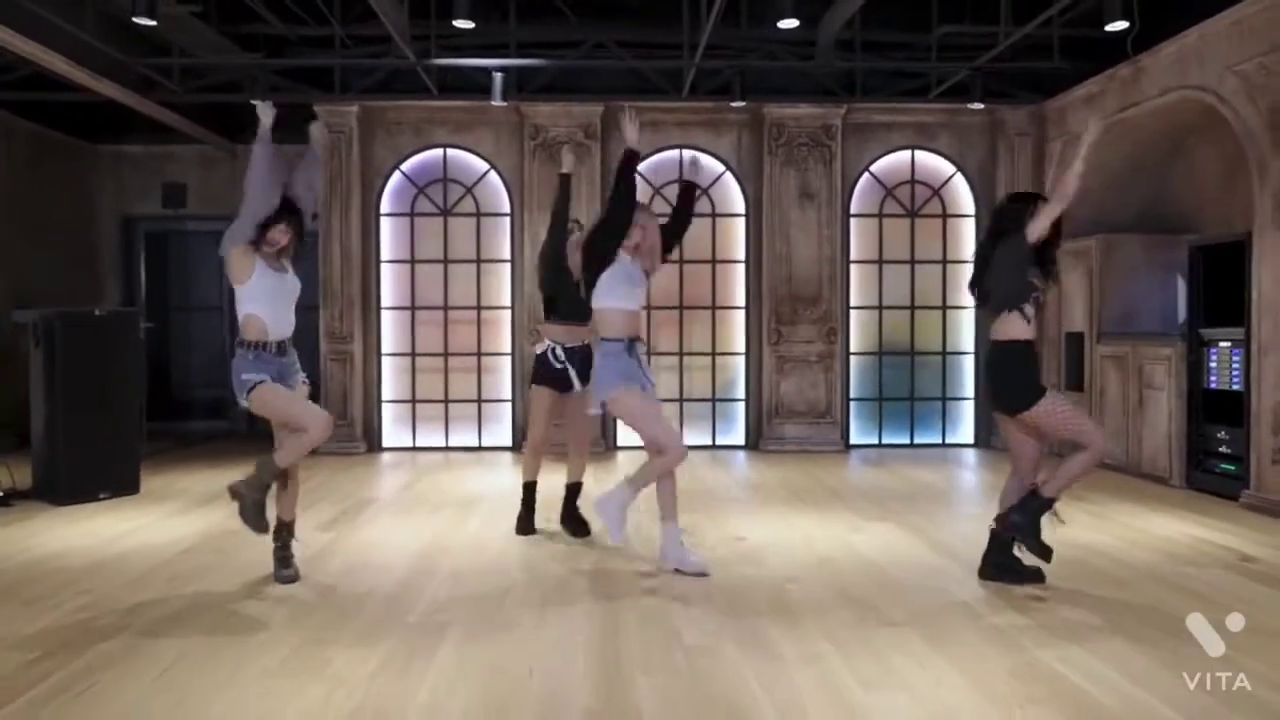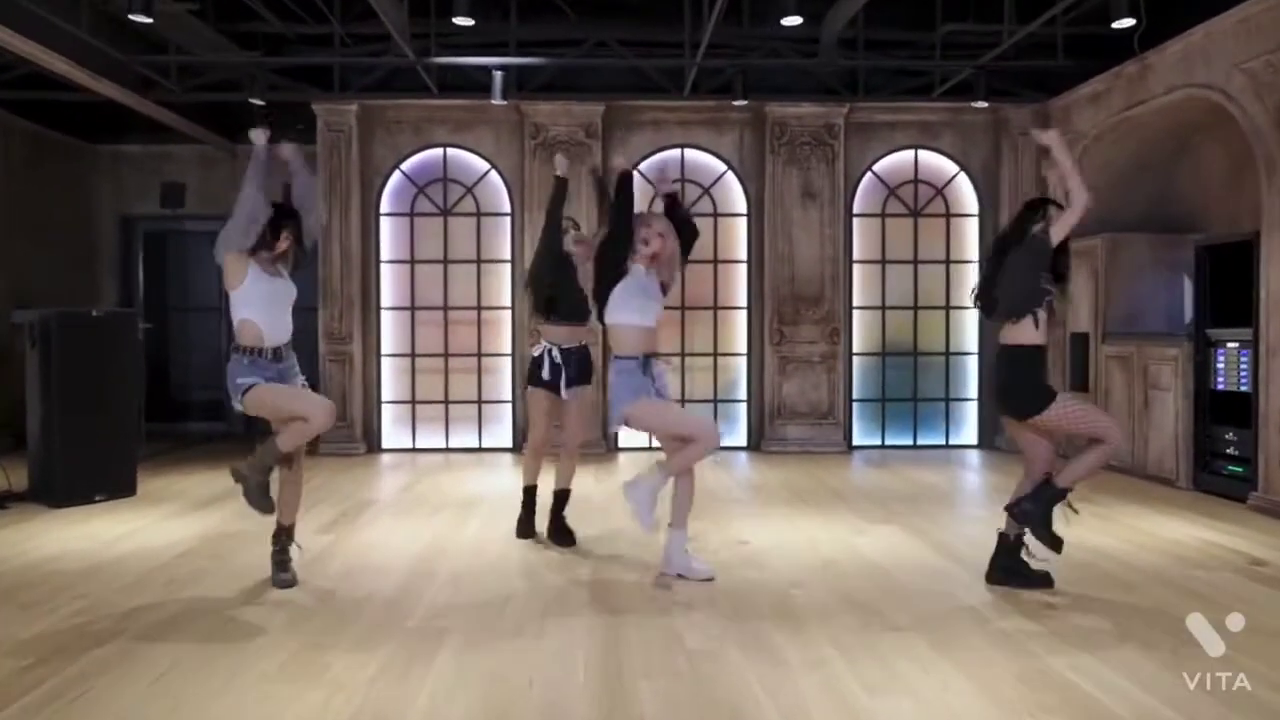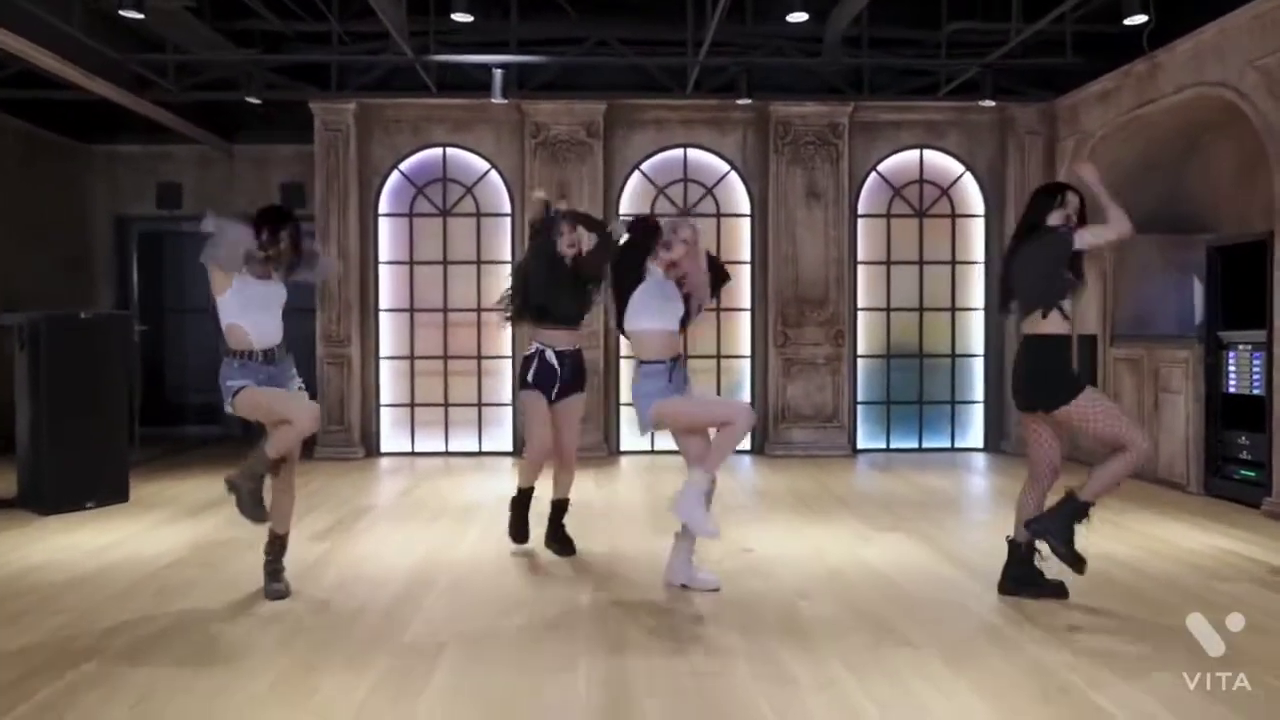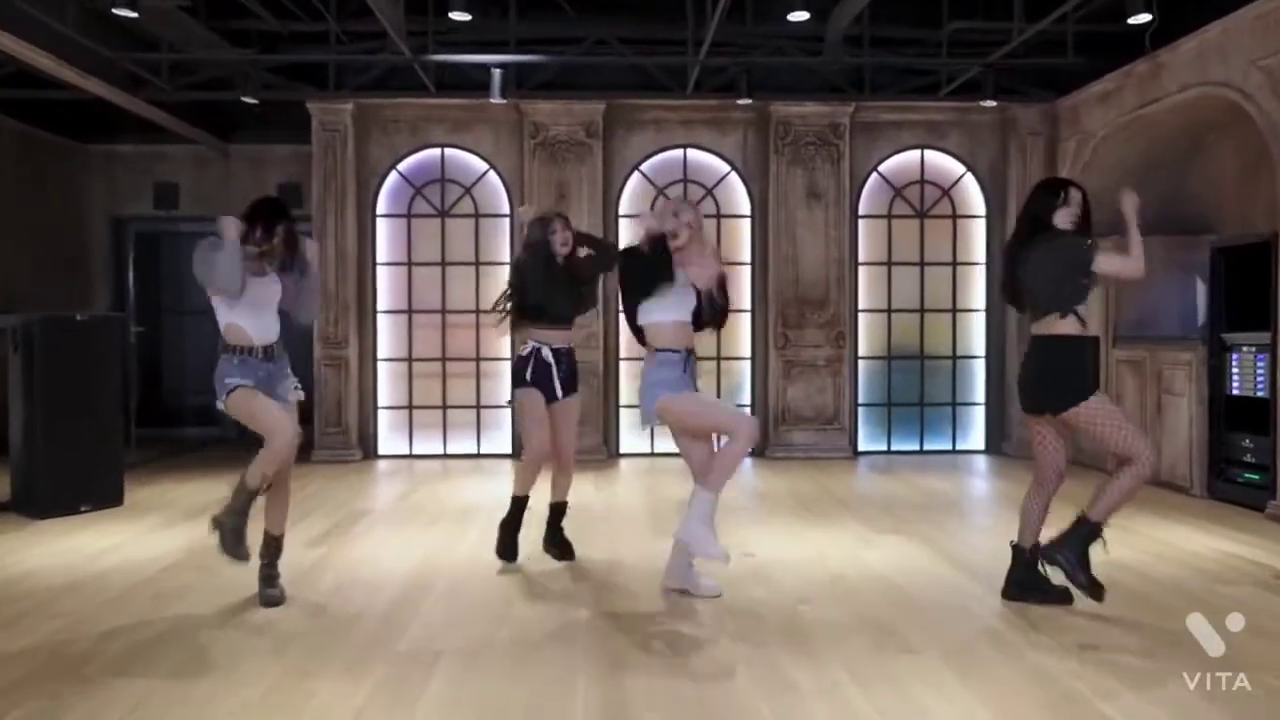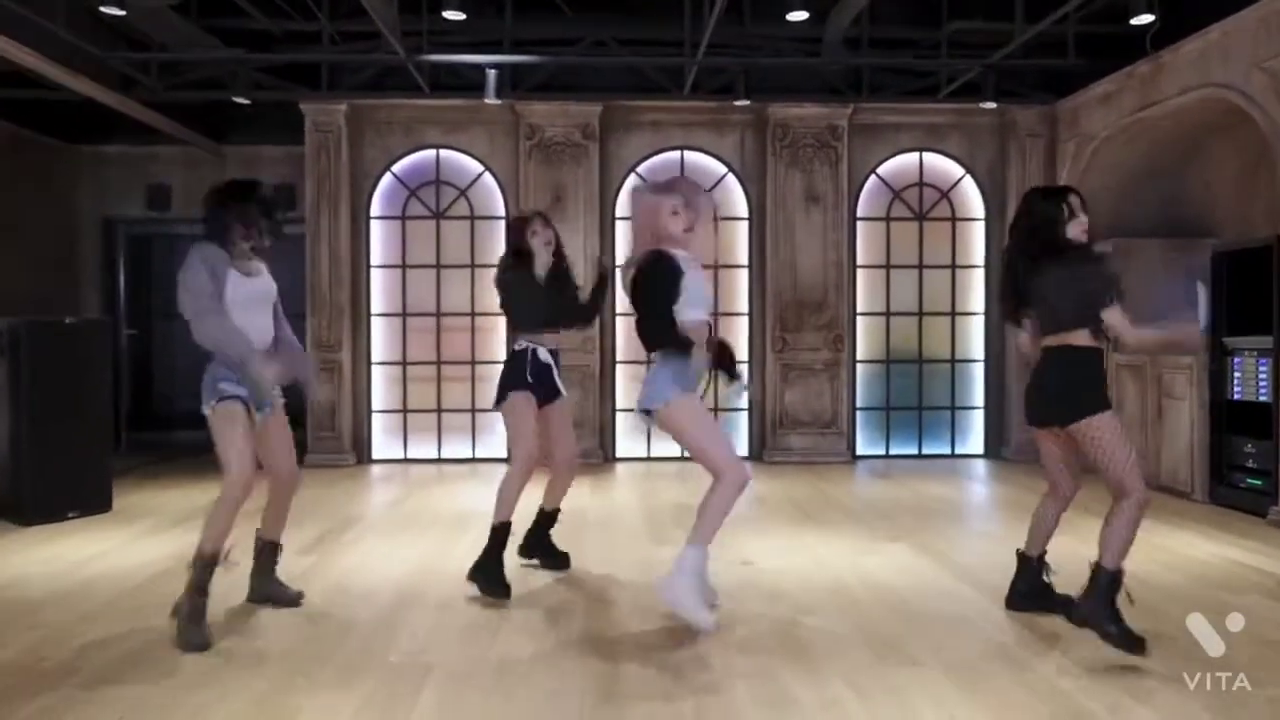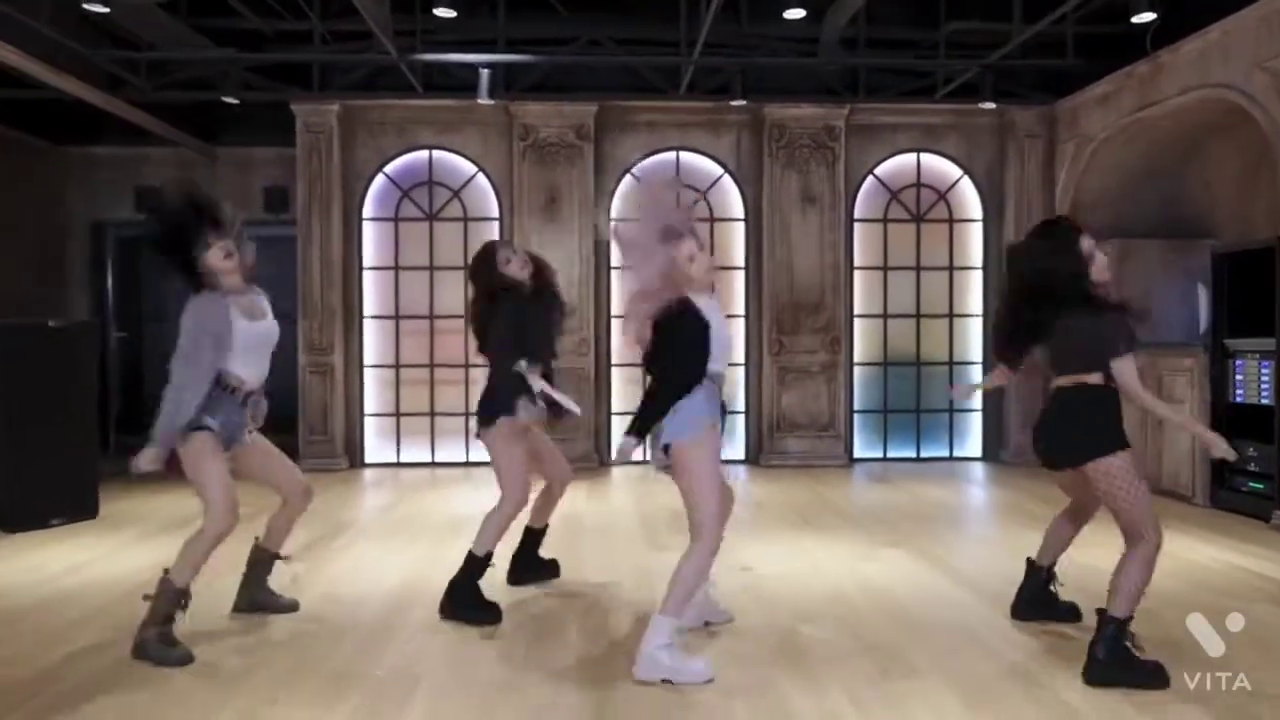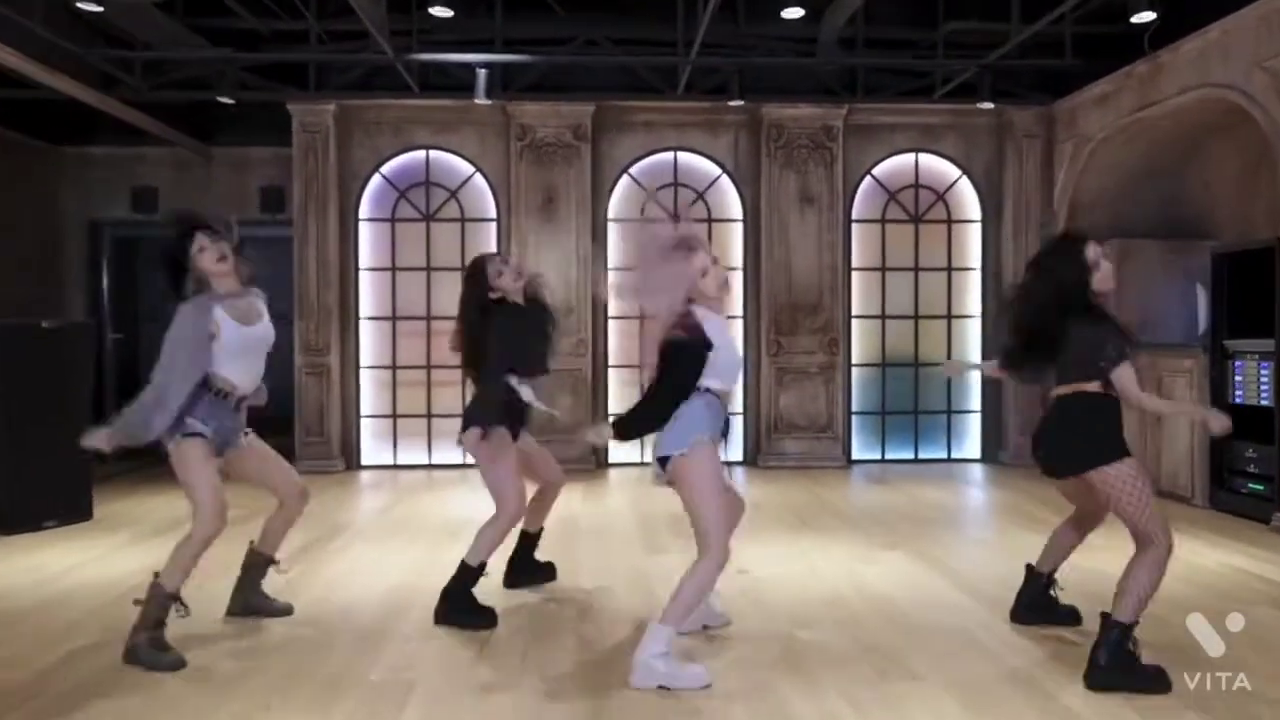
dt=0.1s
person 1, frame 1
left shoulder: (1008, 259)
right shoulder: (1013, 248)
right elbow: (1059, 202)
right wrist: (1083, 149)
left hip: (1003, 366)
right hip: (1014, 368)
left knee: (1028, 461)
right knee: (1094, 442)
left ankle: (998, 555)
right ankle: (1028, 513)
person 1, frame 2
left shoulder: (1015, 261)
right shoulder: (1031, 251)
right elbow: (1081, 203)
right wrist: (1058, 149)
left hip: (1008, 374)
right hip: (1024, 376)
left knee: (1042, 464)
right knee: (1109, 435)
left ankle: (1007, 560)
right ankle: (1040, 500)
person 1, frame 3
left shoulder: (1024, 253)
right shoulder: (1050, 244)
right elbow: (1122, 228)
right wrist: (1097, 185)
left hip: (1029, 374)
right hip: (1051, 374)
left knee: (1044, 469)
right knee: (1135, 446)
left ankle: (1018, 566)
right ankle: (1061, 519)
person 1, frame 4
left shoulder: (1027, 254)
right shoulder: (1067, 247)
right elbow: (1135, 267)
right wrist: (1131, 218)
left hip: (1035, 369)
right hip: (1067, 369)
left knee: (1050, 474)
right knee: (1142, 459)
left ankle: (1022, 574)
right ankle: (1073, 543)
person 1, frame 5
left shoulder: (1031, 274)
right shoulder: (1087, 269)
right elbow: (1129, 337)
right wrist: (1177, 334)
left hip: (1042, 387)
right hip: (1079, 386)
left knee: (1062, 486)
right knee: (1133, 493)
left ankle: (1027, 582)
right ankle: (1099, 599)
person 1, frame 6
left shoulder: (1046, 313)
right shoulder: (1103, 316)
left elbow: (1007, 367)
right elbow: (1137, 392)
left wrist: (980, 384)
right wrist: (1200, 431)
left hip: (1053, 426)
right hip: (1093, 425)
left knee: (1083, 504)
right knee: (1145, 534)
left ankle: (1034, 591)
right ankle: (1108, 650)
person 1, frame 7
left shoulder: (1049, 325)
right shoulder: (1099, 327)
left elbow: (1009, 366)
right elbow: (1133, 396)
left wrist: (970, 366)
right wrist: (1198, 411)
left hip: (1051, 435)
right hip: (1092, 434)
left knee: (1090, 511)
right knee: (1157, 540)
left ankle: (1032, 597)
right ankle: (1110, 656)
person 2, frame 1
left shoulder: (283, 261)
right shoulder: (242, 256)
left elbow: (304, 198)
right elbow: (257, 196)
left wrist: (315, 146)
right wrist: (265, 130)
left hip: (288, 365)
right hip: (254, 368)
left knee: (296, 453)
right knee: (320, 425)
left ankle: (283, 551)
right ankle: (255, 483)
person 2, frame 2
left shoulder: (282, 266)
right shoulder: (237, 259)
left elbow: (308, 214)
right elbow: (249, 211)
left wrist: (295, 161)
right wrist: (260, 152)
left hip: (285, 370)
right hip: (249, 375)
left knee: (294, 462)
right knee: (324, 414)
left ankle: (281, 557)
right ankle: (258, 467)
person 2, frame 3
left shoulder: (276, 266)
right shoulder: (223, 264)
left elbow: (315, 264)
right elbow: (232, 242)
left hip: (282, 369)
right hip: (242, 376)
left knee: (287, 470)
right knee: (308, 415)
left ankle: (274, 566)
right ankle: (248, 475)
person 2, frame 4
left shoulder: (277, 268)
right shoulder: (213, 254)
left elbow: (308, 311)
right elbow: (227, 283)
left wrist: (310, 265)
right wrist: (230, 241)
left hip: (279, 370)
right hip: (238, 373)
left knee: (283, 474)
right knee: (286, 437)
left ankle: (270, 572)
right ankle: (234, 509)
person 2, frame 5
left shoulder: (262, 267)
right shoulder: (204, 261)
left elbow: (278, 330)
right elbow: (212, 326)
left wrist: (303, 370)
right wrist: (257, 364)
left hip: (264, 383)
right hip: (228, 380)
left knee: (287, 478)
right knee: (241, 481)
left ankle: (263, 576)
right ankle: (193, 602)
person 2, frame 6
left shoulder: (258, 300)
right shoulder: (206, 307)
right elbow: (191, 376)
left wrist: (252, 401)
right wrist: (160, 443)
left hip: (240, 415)
right hip: (202, 421)
left knee: (298, 492)
right knee: (221, 515)
left ankle: (253, 588)
right ankle: (154, 626)
person 2, frame 7
left shoulder: (257, 300)
right shoulder: (197, 312)
right elbow: (169, 381)
left wrist: (253, 391)
right wrist: (119, 430)
left hip: (234, 421)
right hip: (197, 419)
left knee: (295, 492)
right knee: (211, 519)
left ankle: (247, 592)
right ankle: (146, 633)
person 3, frame 1
left shoulder: (636, 266)
right shoulder: (604, 258)
left elbow: (672, 233)
right elbow: (621, 205)
left wrist: (688, 184)
right wrist: (631, 151)
left hip: (632, 362)
right hip: (612, 367)
left knee: (668, 449)
right knee: (673, 449)
left ankle: (671, 548)
right ankle: (617, 500)
person 3, frame 2
left shoulder: (651, 278)
right shoulder: (614, 266)
left elbow: (686, 240)
right elbow: (620, 221)
left wrist: (671, 197)
right wrist: (626, 176)
left hip: (651, 379)
right hip: (628, 379)
left knee: (685, 463)
right knee: (708, 437)
left ankle: (677, 554)
right ankle: (646, 487)
person 3, frame 3
left shoulder: (676, 286)
right shoulder: (633, 272)
left elbow: (716, 279)
right elbow: (639, 237)
left wrist: (693, 245)
left hip: (677, 383)
right hip: (655, 392)
left knee: (706, 474)
right knee: (742, 414)
left ankle: (681, 564)
right ankle: (689, 496)
person 3, frame 4
left shoulder: (683, 275)
right shoulder: (641, 261)
left elbow: (709, 320)
left wrist: (716, 282)
left hip: (682, 381)
right hip: (664, 382)
left knee: (706, 474)
right knee: (745, 427)
left ankle: (681, 568)
right ankle: (698, 517)
person 3, frame 5
left shoulder: (685, 266)
right shoulder: (659, 265)
right elbow: (656, 331)
left wrist: (718, 353)
right wrist: (694, 344)
left hip: (683, 384)
right hip: (670, 384)
left knee: (723, 475)
right knee: (734, 474)
left ankle: (691, 576)
right ankle: (685, 576)
person 3, frame 6
left shoulder: (689, 309)
right shoulder: (685, 313)
right elbow: (670, 380)
right wrist: (636, 433)
left hip: (693, 421)
right hip: (692, 421)
left knee: (722, 504)
right knee: (708, 533)
left ankle: (696, 599)
right ankle: (656, 648)
person 3, frame 7
left shoulder: (706, 321)
right shoulder: (690, 332)
right elbow: (664, 394)
right wrist: (618, 428)
left hip: (698, 430)
right hip: (693, 432)
left knee: (732, 508)
right knee: (716, 549)
left ankle: (695, 605)
right ankle: (652, 656)
person 4, frame 1
right shoulder: (552, 271)
right elbow: (556, 227)
right wrist: (565, 175)
left hip: (581, 359)
right hip: (551, 357)
left knee: (581, 438)
right knee: (537, 440)
left ankle: (570, 507)
right ankle: (527, 507)
person 4, frame 2
left shoulder: (591, 273)
right shoulder: (550, 267)
right elbow: (551, 226)
right wrist: (560, 179)
left hip: (579, 360)
right hip: (546, 359)
left knee: (572, 442)
right knee: (538, 442)
left ankle: (557, 516)
right ankle: (527, 509)
person 4, frame 3
left shoulder: (585, 272)
right shoulder: (539, 271)
right elbow: (539, 246)
right wrist: (547, 213)
left hip: (572, 366)
right hip: (538, 364)
left knee: (568, 452)
right knee: (540, 446)
left ankle: (555, 525)
right ankle: (520, 502)
person 4, frame 4
left shoulder: (576, 270)
right shoulder: (532, 266)
left elbow: (606, 255)
left wrist: (577, 240)
right wrist: (539, 235)
left hip: (565, 364)
right hip: (533, 363)
left knee: (566, 454)
right knee: (538, 447)
left ankle: (554, 530)
right ankle: (512, 523)
person 4, frame 5
left shoulder: (561, 278)
right shoulder: (516, 276)
left elbow: (583, 318)
right elbow: (526, 314)
left wrist: (601, 282)
right wrist: (538, 274)
left hip: (550, 370)
right hip: (523, 370)
left knee: (566, 459)
right knee: (525, 458)
left ankle: (539, 536)
right ankle: (489, 559)
person 4, frame 6
left shoulder: (541, 298)
right shoulder: (509, 304)
right elbow: (504, 359)
right wrist: (522, 400)
left hip: (521, 404)
right hip: (505, 404)
left knee: (560, 475)
right knee: (515, 495)
left ankle: (526, 558)
right ankle: (461, 590)
person 4, frame 7
left shoulder: (532, 314)
right shoulder: (502, 320)
right elbow: (490, 376)
right wrist: (478, 426)
left hip: (510, 416)
right hip: (491, 417)
left knee: (553, 479)
right knee: (512, 507)
left ankle: (522, 562)
right ankle: (455, 596)
